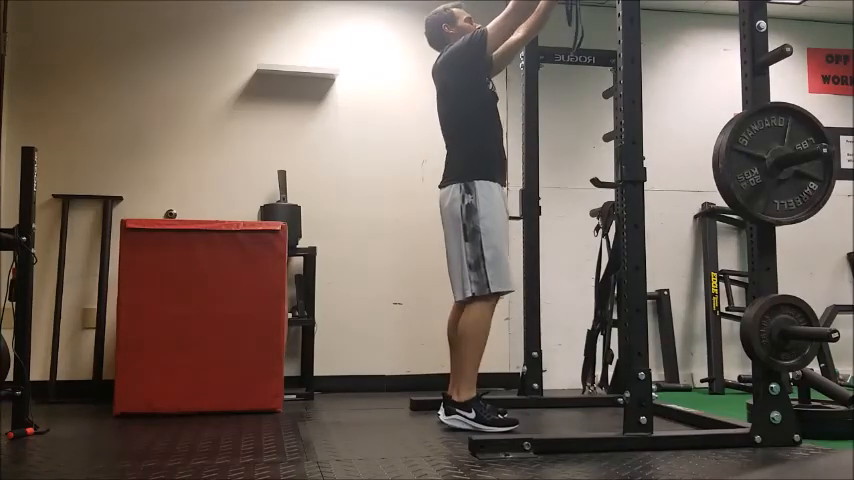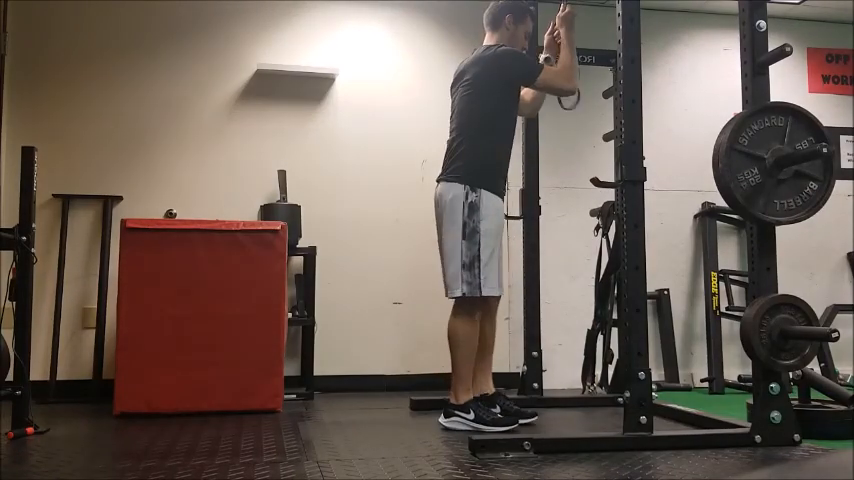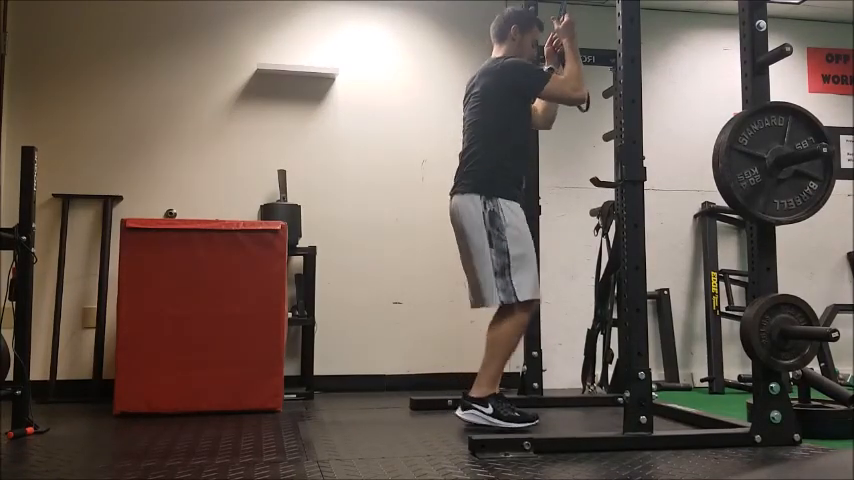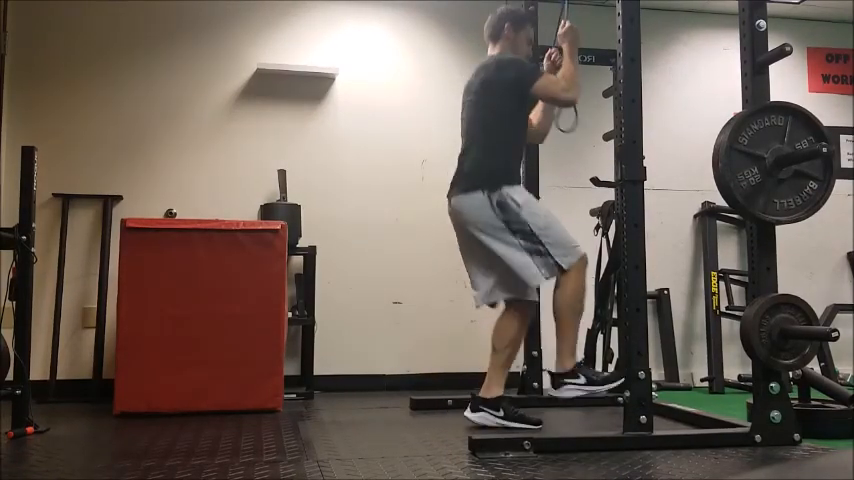
dt=0.7s
person 1, frame 1
left shoulder: (472, 68)
right shoulder: (454, 60)
left elbow: (520, 36)
left hip: (474, 187)
right hip: (473, 187)
left knee: (471, 294)
right knee: (482, 293)
left ankle: (457, 395)
right ankle: (463, 400)
person 1, frame 2
left shoulder: (478, 66)
right shoulder: (502, 58)
left elbow: (528, 105)
right elbow: (568, 84)
left wrist: (548, 56)
left hip: (470, 189)
right hip: (471, 191)
left knee: (485, 296)
right knee: (473, 297)
left ankle: (484, 393)
right ankle: (460, 404)
person 1, frame 3
left shoulder: (488, 77)
right shoulder: (512, 70)
left elbow: (543, 118)
right elbow: (577, 93)
left wrist: (551, 65)
right wrist: (569, 44)
left hip: (477, 199)
right hip: (489, 200)
left knee: (512, 302)
right knee: (519, 302)
left ankle: (487, 395)
right ankle: (479, 397)
person 1, frame 4
left shoulder: (482, 79)
right shoulder: (507, 67)
left elbow: (533, 133)
right elbow: (568, 95)
left wrist: (546, 89)
right wrist: (569, 49)
left hip: (469, 198)
right hip: (491, 193)
left knee: (520, 300)
right knee: (571, 263)
left ankle: (488, 399)
right ankle: (567, 370)
